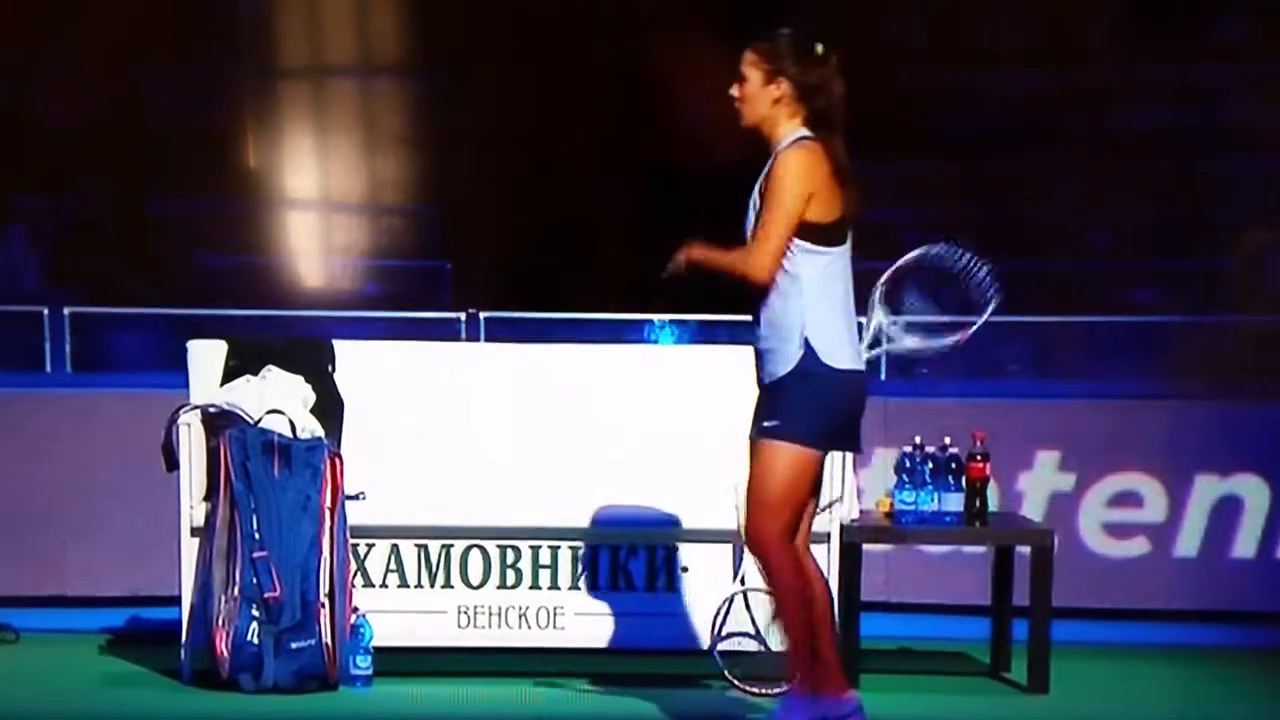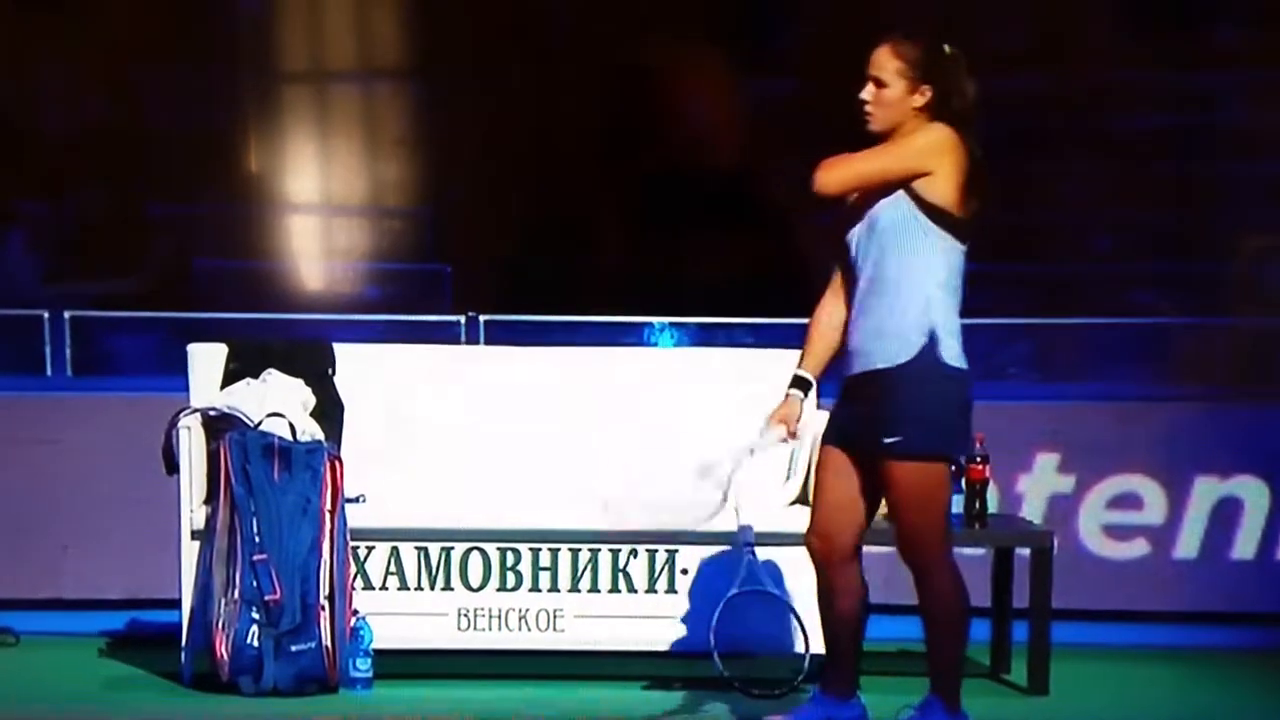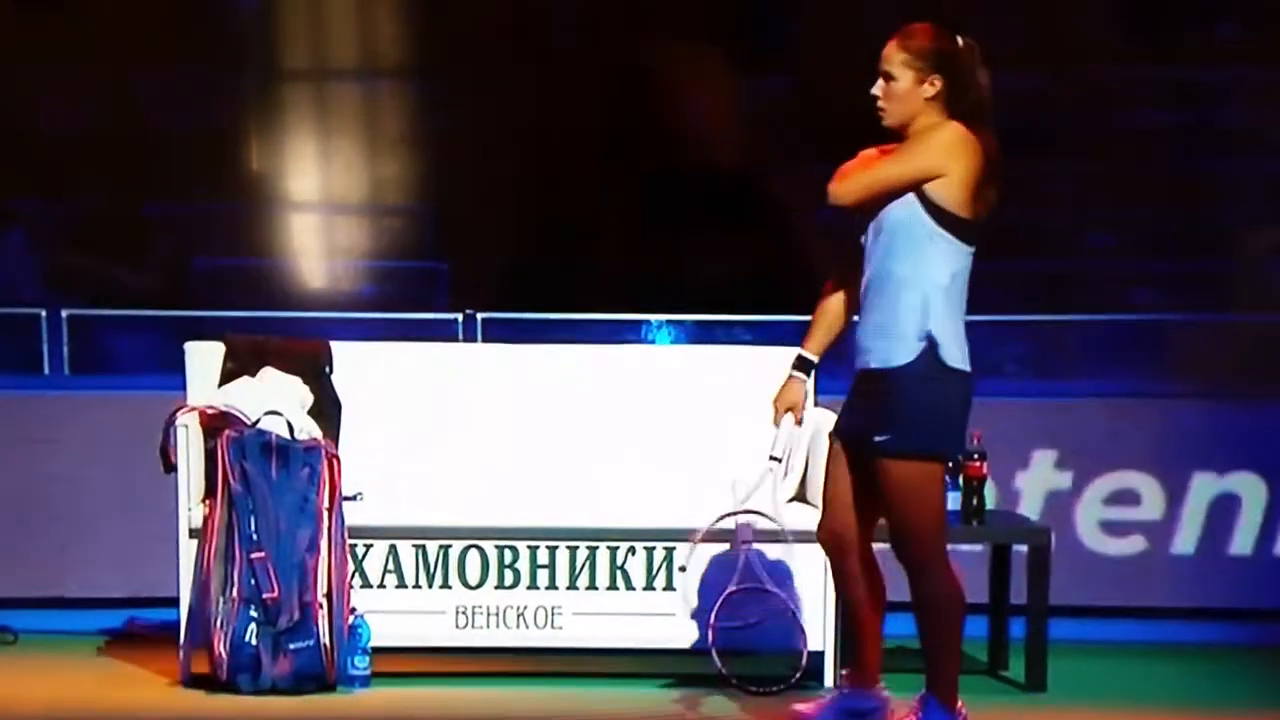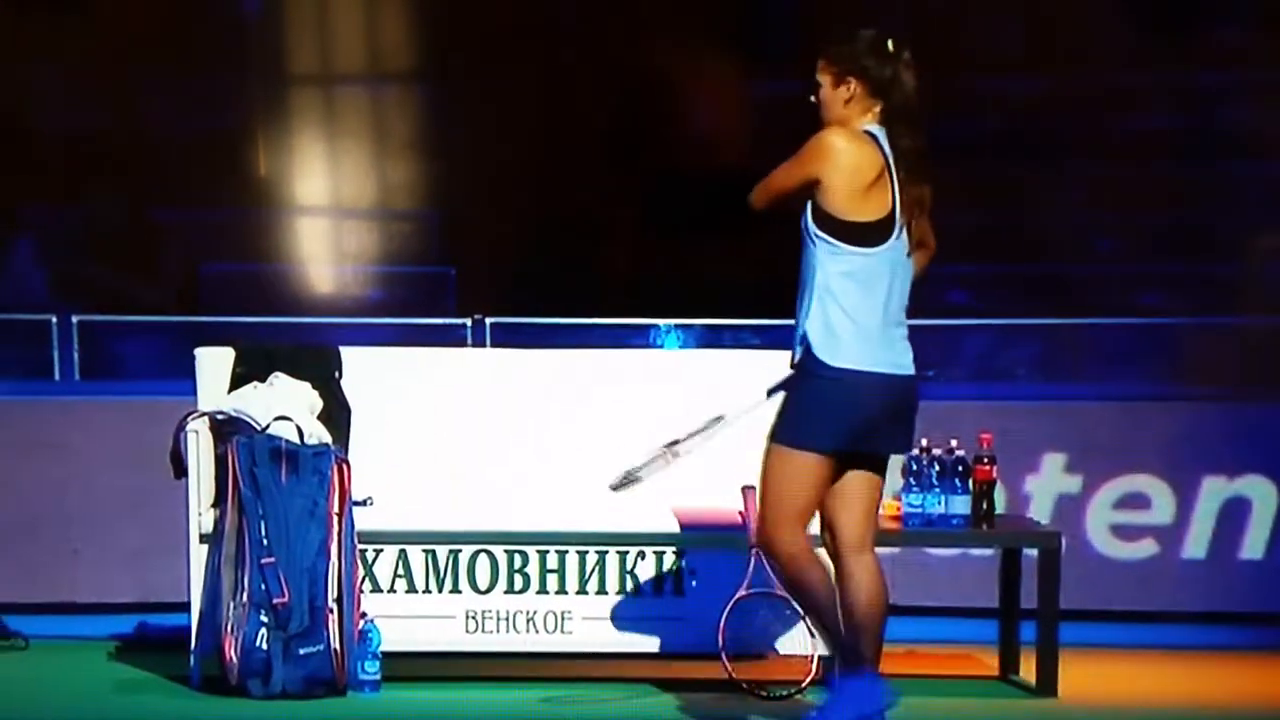
dt=0.7s
person 1, frame 1
left shoulder: (797, 160)
right shoulder: (796, 159)
left elbow: (761, 267)
left wrist: (696, 253)
left hip: (812, 375)
right hip: (797, 373)
left knee: (770, 535)
right knee: (786, 544)
person 1, frame 2
left shoulder: (940, 146)
right shoulder: (881, 186)
left elbow: (827, 179)
right elbow: (841, 293)
left wrist: (850, 165)
right wrist: (800, 382)
left hip: (919, 379)
right hip: (866, 382)
left knee: (925, 555)
right knee: (830, 546)
person 1, frame 3
left shoulder: (953, 145)
right shoulder: (898, 164)
left elbow: (840, 192)
right elbow: (857, 275)
left wrist: (864, 163)
right wrist: (806, 363)
left hip: (921, 378)
right hip: (877, 376)
left knee: (920, 550)
right knee: (842, 537)
person 1, frame 4
left shoulder: (837, 147)
right shoulder: (899, 161)
left elbow: (760, 198)
right elbow: (923, 247)
left hip: (837, 375)
right hip: (884, 377)
left knee: (780, 533)
right knee: (851, 545)
